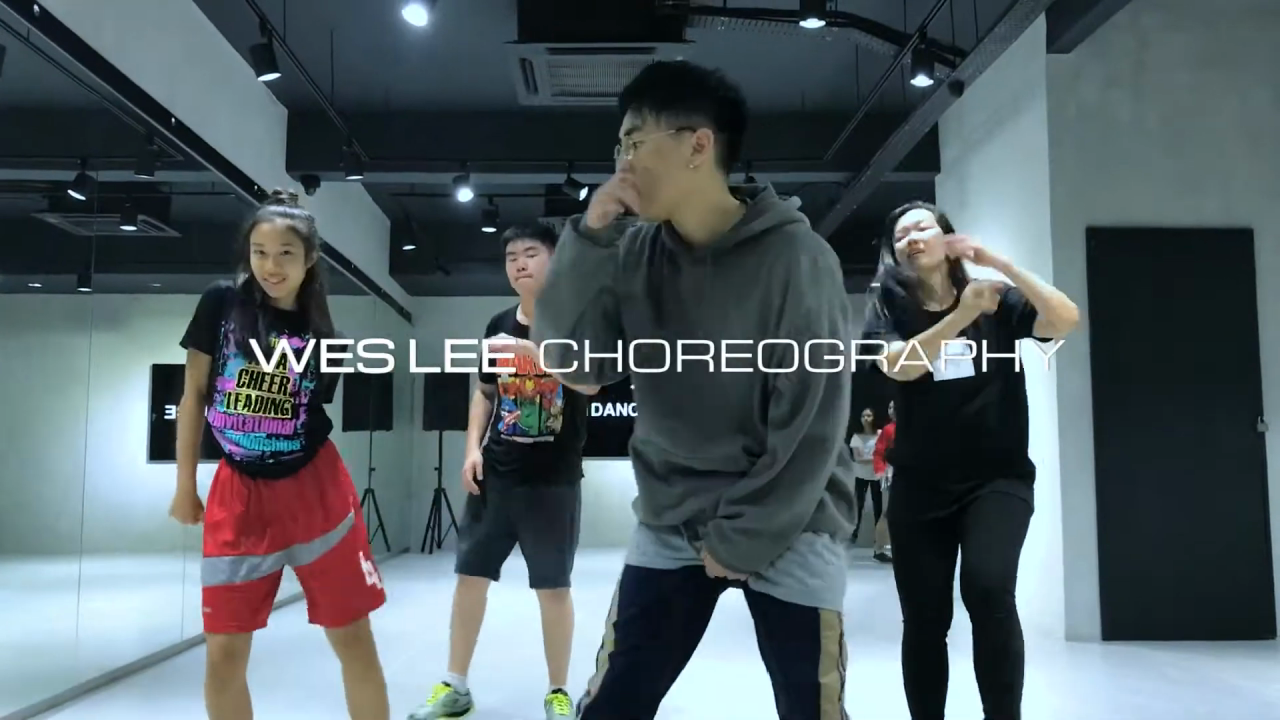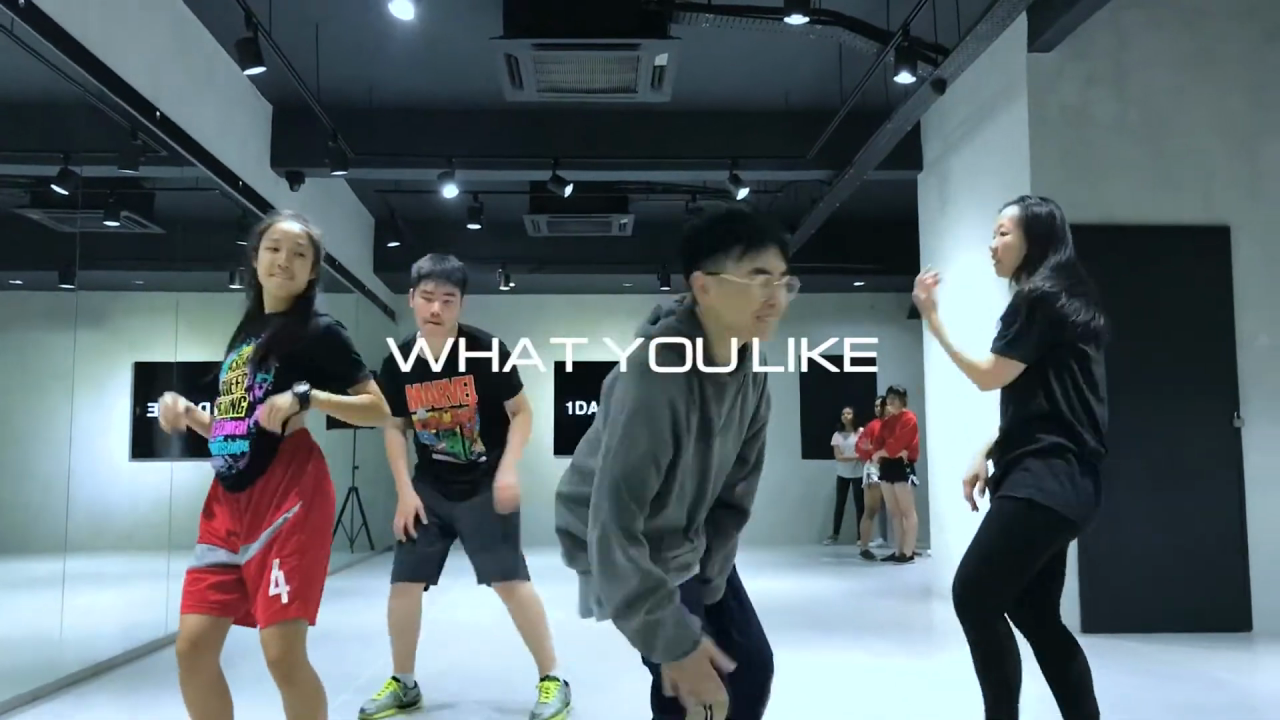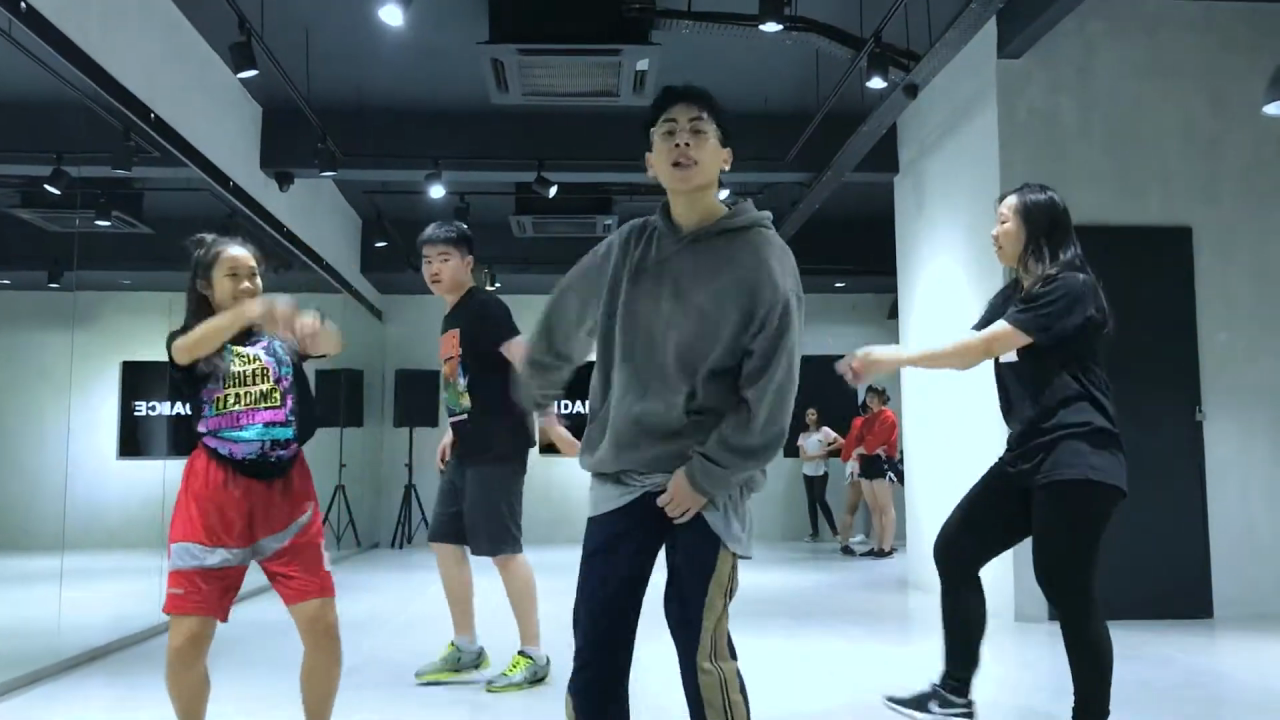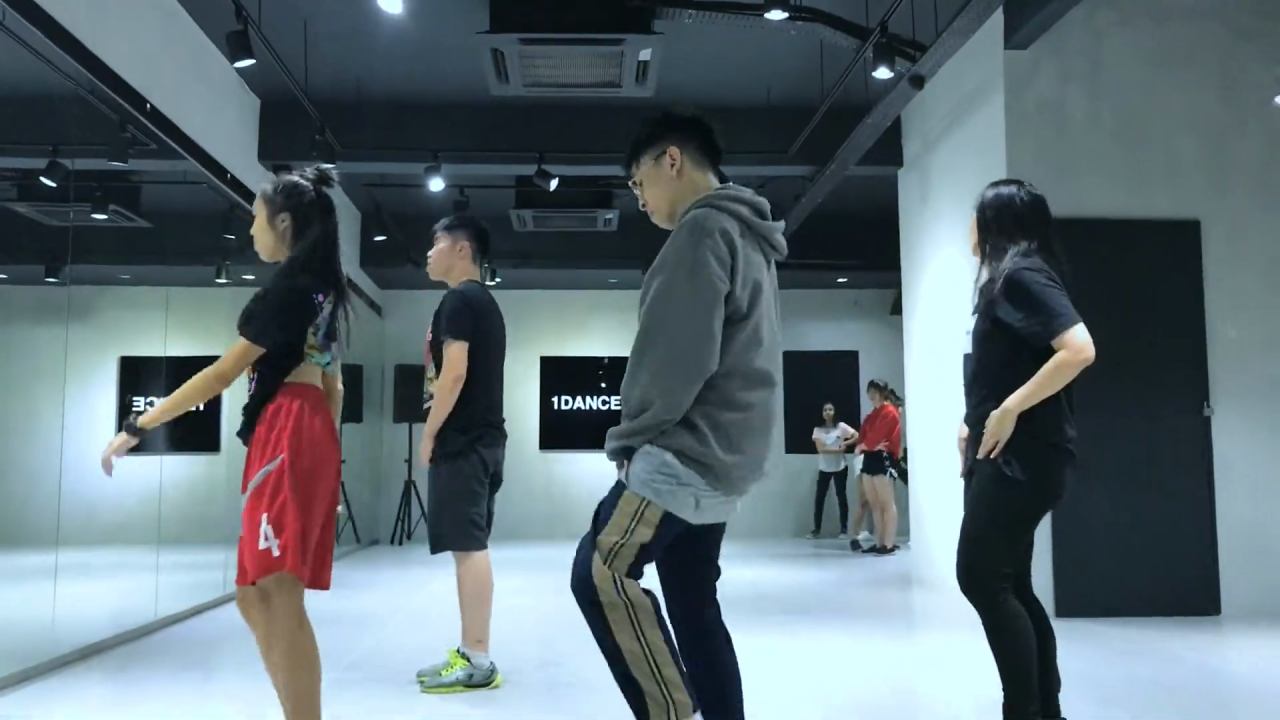
dt=1s
person 1, frame 1
left shoulder: (795, 257)
right shoulder: (634, 254)
left elbow: (813, 425)
right elbow: (572, 359)
left wrist: (744, 539)
right wrist: (588, 235)
left hip: (786, 524)
right hip: (672, 522)
person 1, frame 2
left shoulder: (750, 369)
right shoulder: (648, 381)
left elbow: (737, 488)
right elbow: (614, 524)
left wrist: (709, 579)
right wrist: (674, 638)
left hip: (692, 545)
right hip: (628, 556)
left knee: (752, 664)
person 1, frame 3
left shoulder: (761, 256)
right shoulder: (627, 248)
left elbow: (771, 392)
right elbow: (566, 325)
left wrist: (704, 474)
right wrist: (534, 386)
left hip: (711, 487)
right hip: (621, 481)
left knee: (702, 649)
right knee: (599, 643)
person 1, frame 4
left shoulder: (702, 230)
right shoulder: (752, 238)
left elbow: (675, 357)
left wrist: (629, 439)
left hip: (684, 452)
right hip: (723, 455)
left knee: (600, 573)
right knee: (694, 610)
person 2, frame 1
left shoulder: (1001, 299)
right shoulder: (892, 310)
left elbow: (1066, 320)
right elbow: (901, 364)
left wrist: (1002, 264)
right wrist: (963, 315)
left hip: (997, 479)
right hip: (919, 489)
left knee: (988, 592)
right knee: (924, 621)
person 2, frame 2
left shoulder: (1041, 298)
right shoulder: (1056, 307)
left elbow: (989, 376)
left wrist: (933, 319)
right wrist: (986, 456)
left hip: (1047, 481)
right hip: (1051, 480)
left knee: (974, 599)
right knee: (1035, 615)
person 2, frame 3
left shoulder: (1072, 289)
right shoulder: (1010, 296)
left elbow: (980, 348)
right elbow: (970, 351)
left wrist: (891, 358)
right wrist: (889, 359)
left hip: (1076, 460)
right hip: (1025, 458)
left knee: (1067, 592)
right knee: (955, 549)
person 2, frame 4
left shoulder: (1023, 275)
right shoulder: (998, 282)
left elbow: (1079, 351)
left wrist: (1009, 412)
right wrist: (972, 423)
left hip: (1022, 456)
right hip: (995, 454)
left knee: (982, 578)
right knee: (1008, 585)
person 3, frame 1
left shoulder: (322, 337)
right shoulder: (221, 303)
right elbow: (193, 396)
right wrist: (184, 484)
left hip: (316, 485)
right hip: (239, 489)
left knee: (355, 643)
right knee: (224, 654)
person 3, frame 2
left shoulder: (318, 331)
right shoulder: (244, 335)
left elbow: (378, 409)
left wrist: (302, 397)
right wrist: (185, 414)
left hip: (289, 491)
right hip: (228, 498)
left knee: (282, 654)
right knee: (191, 646)
person 3, frame 3
left shoulder: (282, 339)
right shoulder: (189, 347)
left elbow: (332, 342)
right elbow: (187, 347)
left wrist: (311, 327)
right wrist: (251, 312)
left hip: (285, 490)
right hip: (213, 493)
left knee: (322, 627)
right knee: (185, 644)
person 3, frame 4
left shoulder: (287, 289)
right shoulder: (317, 290)
left elbow: (221, 375)
left wrist: (137, 427)
right wrist: (319, 468)
left hip: (285, 437)
right hip: (304, 436)
left knee: (276, 599)
right knee: (256, 598)
person 4, frame 1
right shoulder: (498, 327)
left elbow: (589, 382)
left wrist: (530, 349)
right wrist: (472, 449)
left hip: (553, 478)
right hip: (496, 472)
left knee: (553, 586)
right knee: (470, 574)
person 4, frame 2
left shoulder: (489, 350)
right shoulder: (399, 361)
left elbow: (521, 413)
right elbow: (394, 429)
left wrist: (510, 469)
right wrist: (404, 490)
left hip: (487, 486)
right hip: (432, 486)
left knee: (509, 580)
right knee: (404, 583)
left ankle: (551, 679)
person 4, frame 3
left shoulder: (484, 306)
right shoulder: (451, 317)
right wrist: (452, 433)
left hip: (495, 449)
right hip: (466, 450)
left knee: (503, 549)
right knee: (445, 543)
left ankle: (531, 655)
right ankle: (465, 648)
person 4, frame 4
left shoulder: (458, 299)
right shoulder: (485, 302)
left elbow: (453, 374)
left wrist: (429, 434)
left hip: (461, 441)
right hip: (483, 438)
left knee: (467, 547)
right knee: (469, 547)
left ankle: (478, 660)
right ankle: (470, 652)
